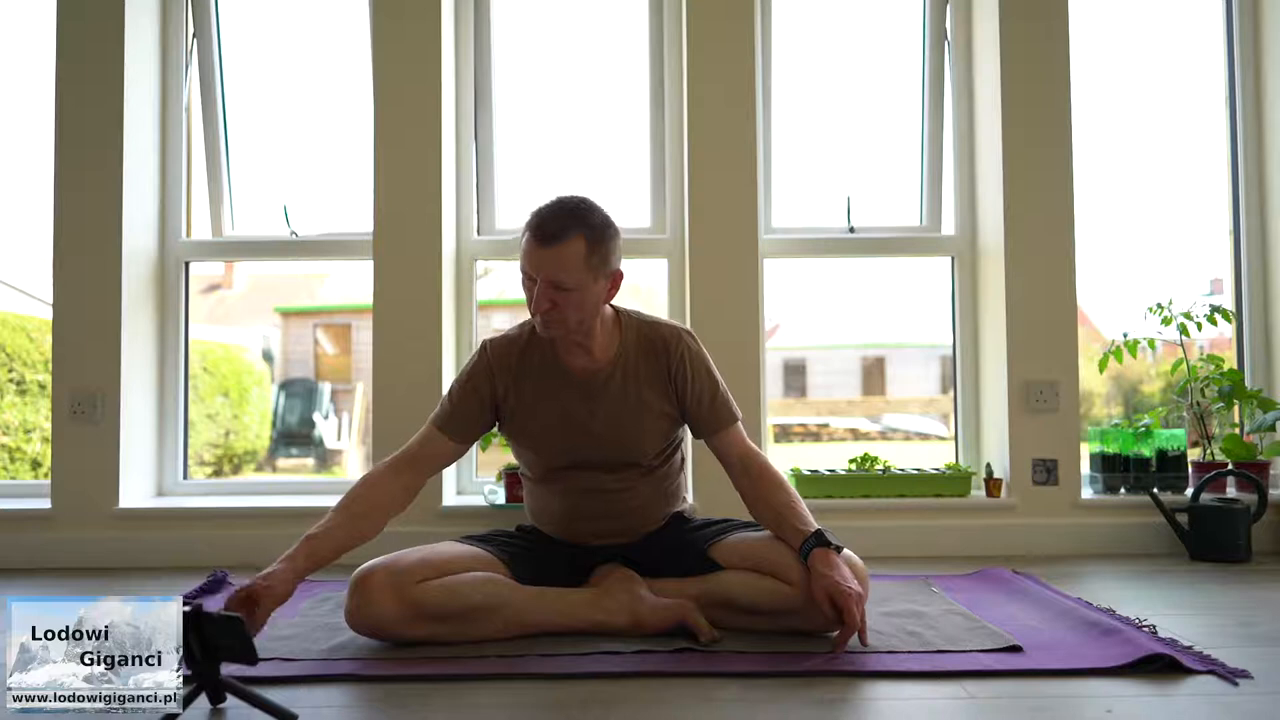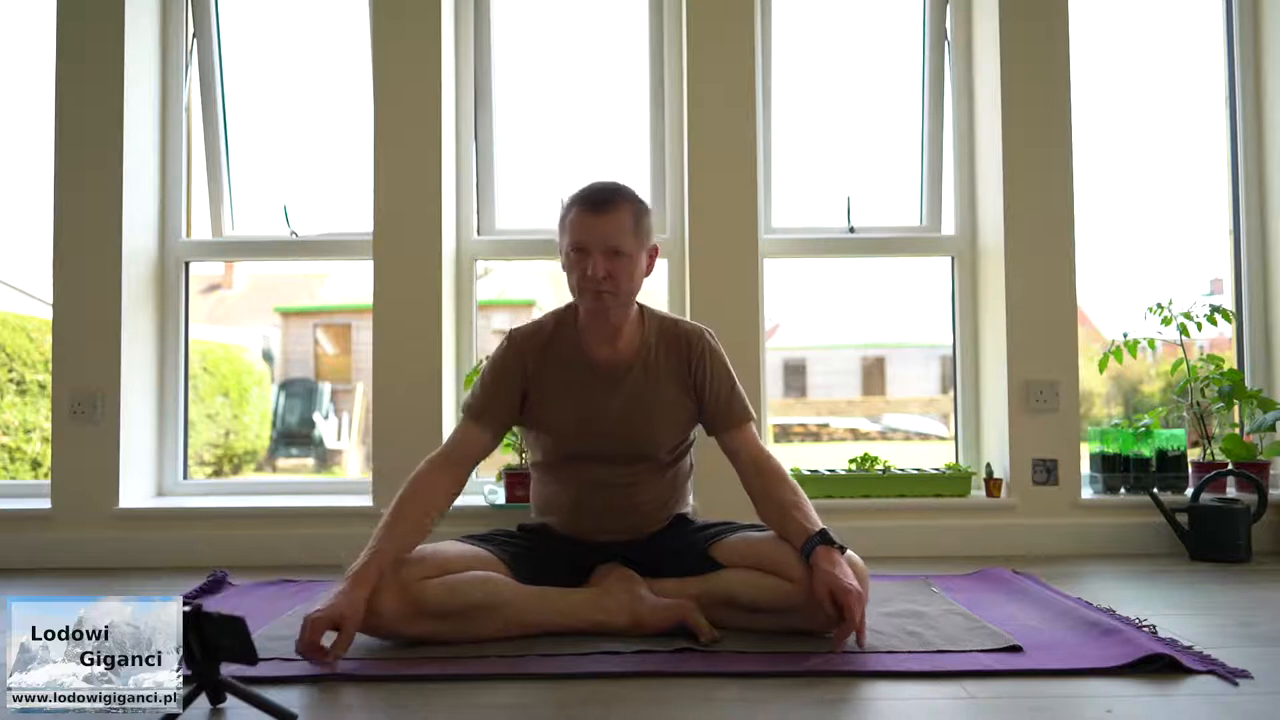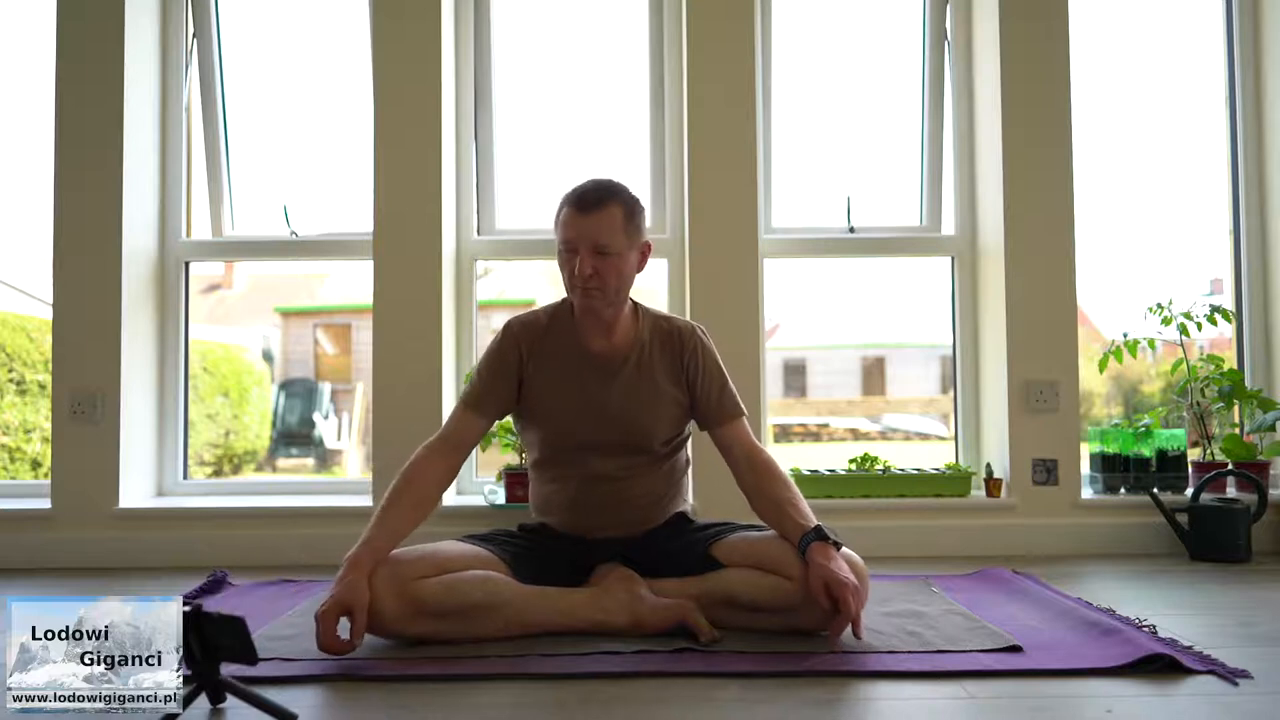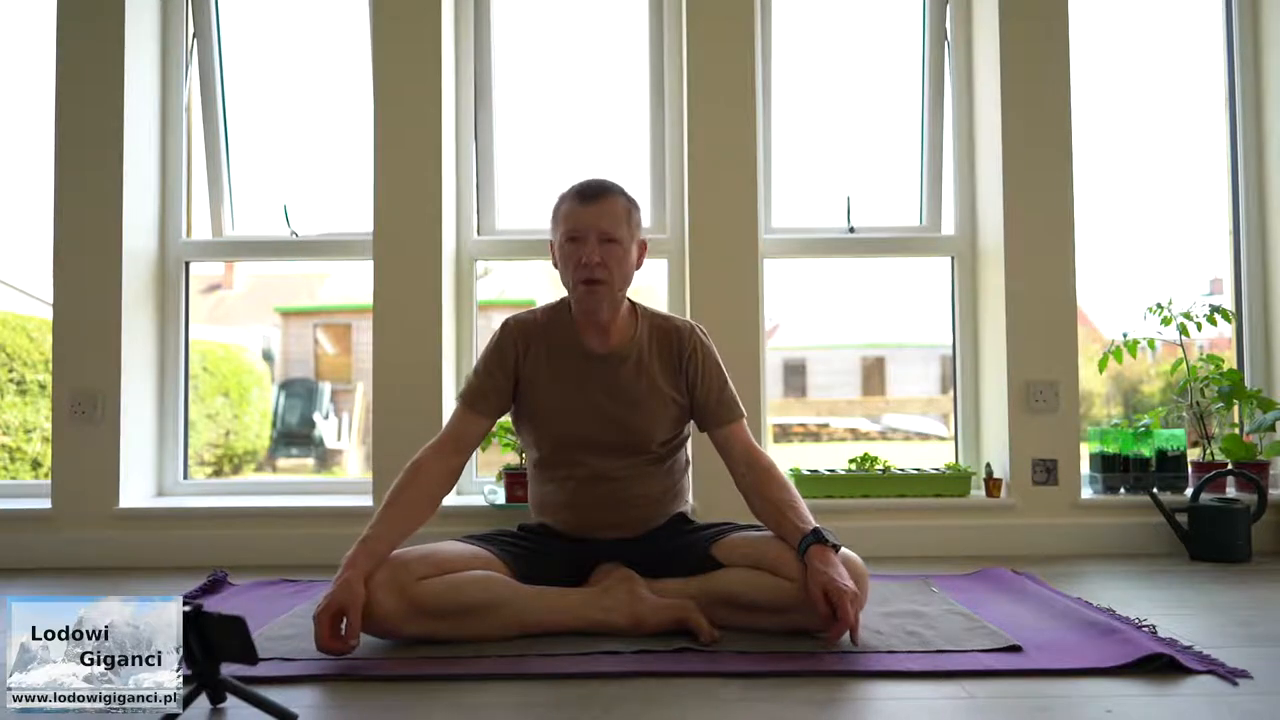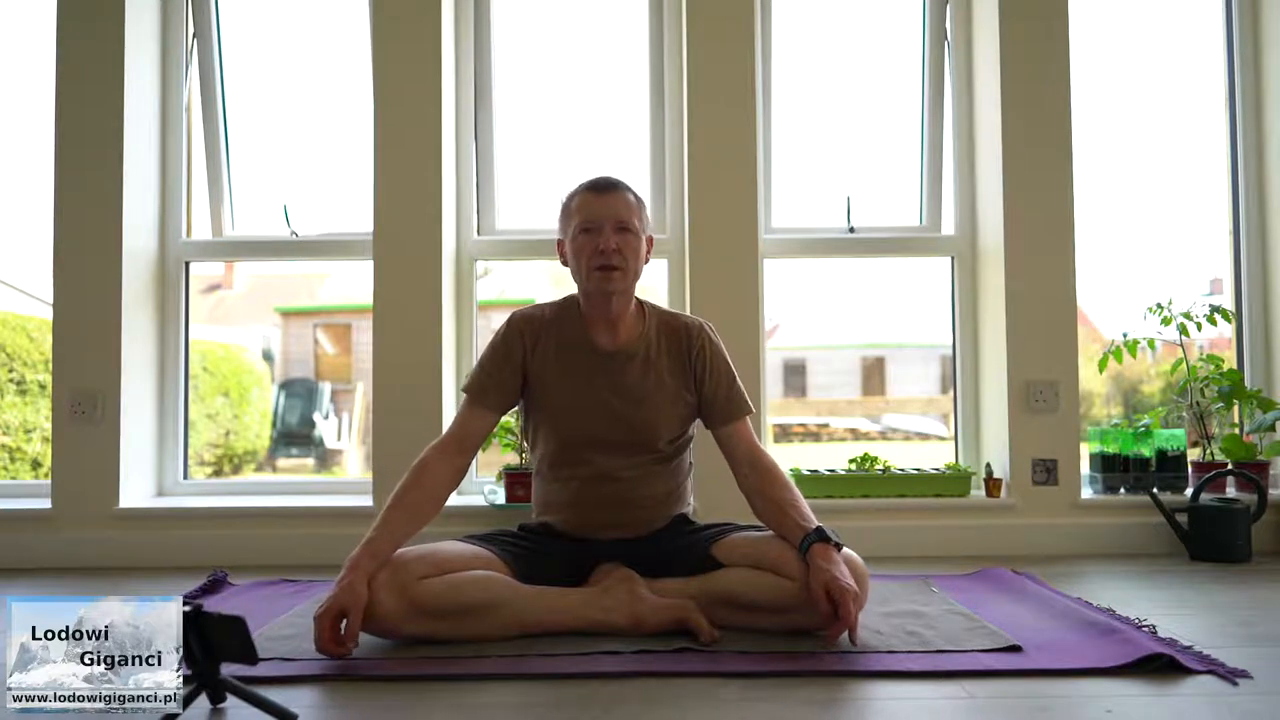
dt=0.5s
person 1, frame 1
left shoulder: (671, 351)
right shoulder: (501, 361)
left elbow: (744, 462)
right elbow: (404, 471)
left wrist: (819, 551)
right wrist: (293, 566)
left hip: (665, 541)
right hip: (547, 548)
left knee: (843, 582)
right knee: (373, 598)
left ankle: (621, 596)
right ankle: (621, 606)
person 1, frame 2
left shoulder: (690, 348)
right shoulder: (526, 349)
left elbow: (755, 463)
right elbow: (448, 467)
left wrist: (823, 550)
right wrist: (357, 580)
left hip: (667, 542)
right hip: (552, 545)
left knee: (844, 579)
right knee: (385, 599)
left ankle: (597, 600)
right ankle: (625, 607)
person 1, frame 3
left shoulder: (683, 345)
right shoulder: (523, 340)
left elbow: (748, 459)
right elbow: (445, 453)
left wrist: (819, 546)
right wrist: (358, 565)
left hip: (667, 540)
right hip: (552, 544)
left knee: (845, 576)
right knee: (388, 592)
left ankle: (628, 596)
right ankle: (625, 607)
person 1, frame 4
left shoulder: (682, 345)
right shoulder: (520, 339)
left elbow: (746, 461)
right elbow: (446, 454)
left wrist: (817, 548)
right wrist: (356, 565)
left hip: (666, 542)
right hip: (551, 545)
left knee: (844, 577)
right knee: (381, 593)
right ankle: (624, 607)
person 1, frame 5
left shoulder: (690, 341)
right shoulder: (527, 334)
left elbow: (750, 461)
right elbow: (452, 452)
left wrist: (819, 547)
right wrist: (359, 566)
left hip: (668, 541)
right hip: (553, 544)
left knee: (846, 575)
right knee: (385, 591)
left ankle: (624, 596)
right ankle: (629, 607)
